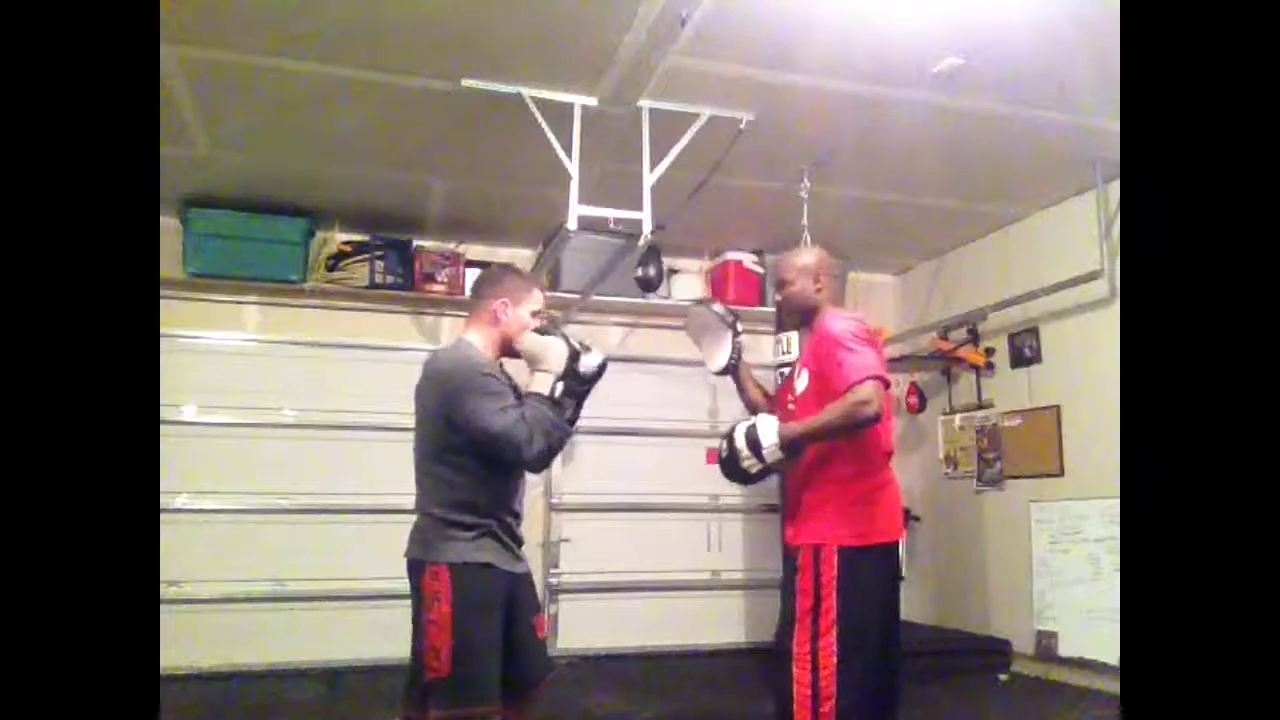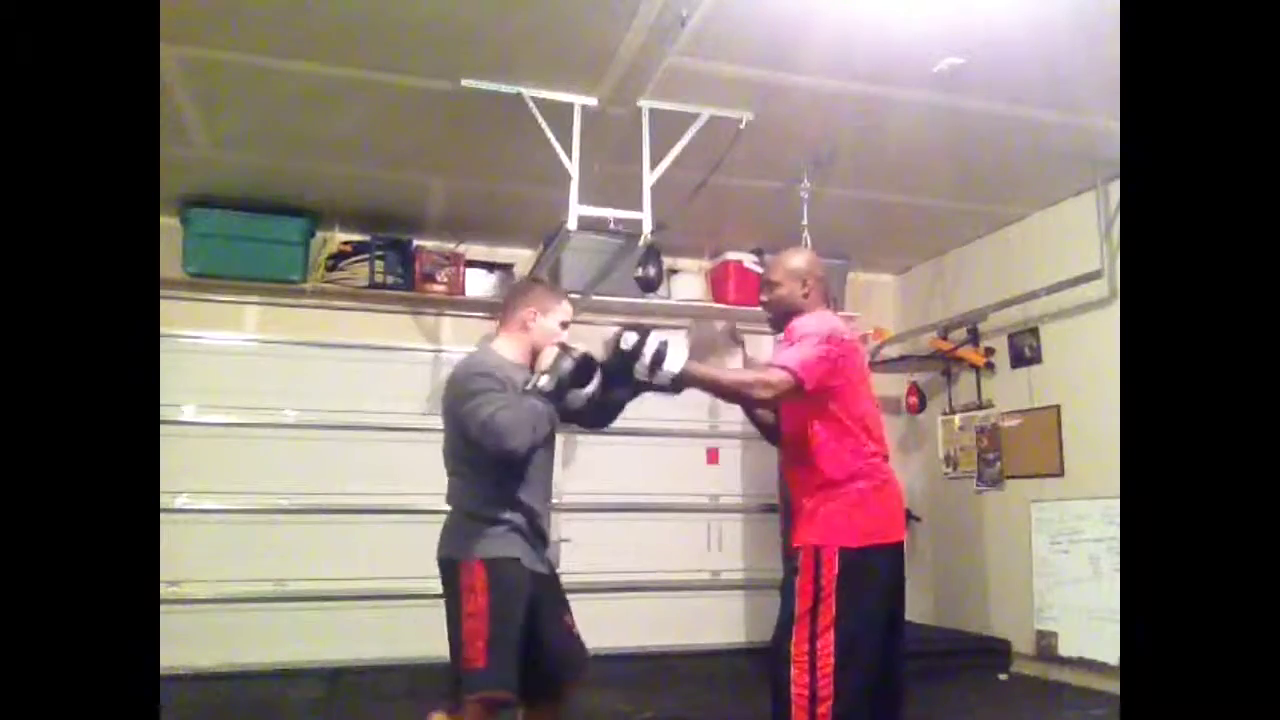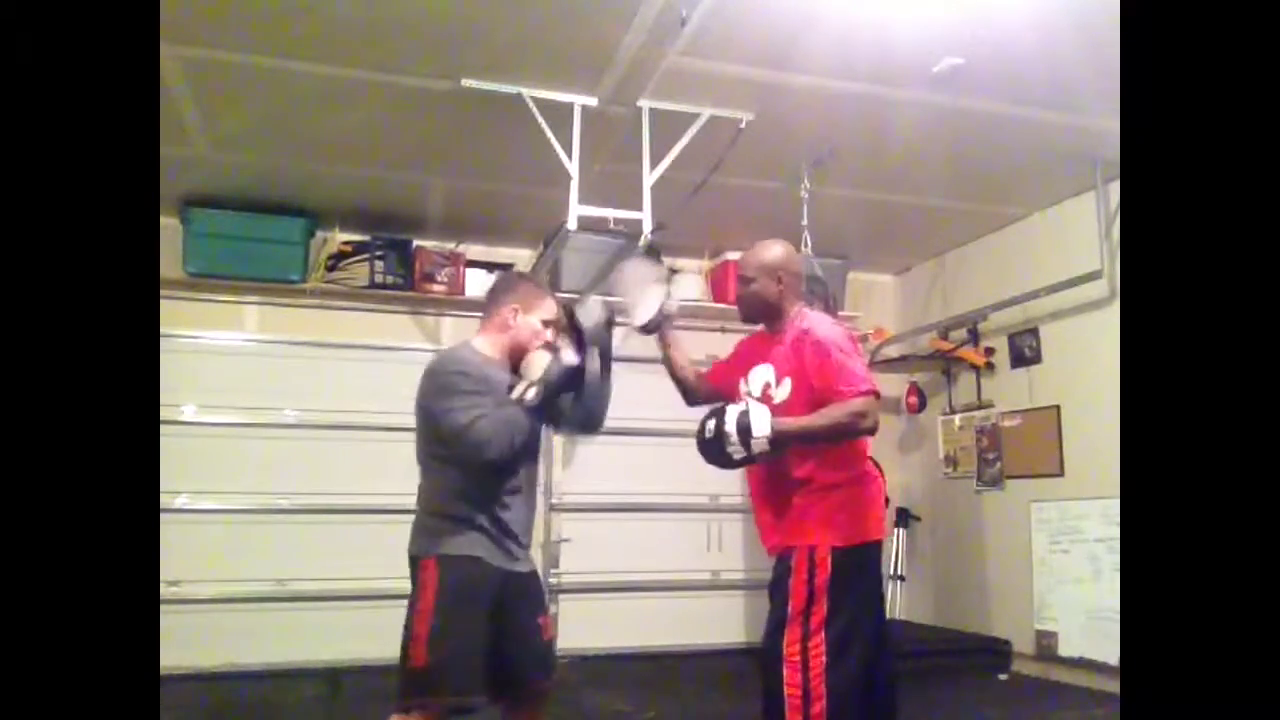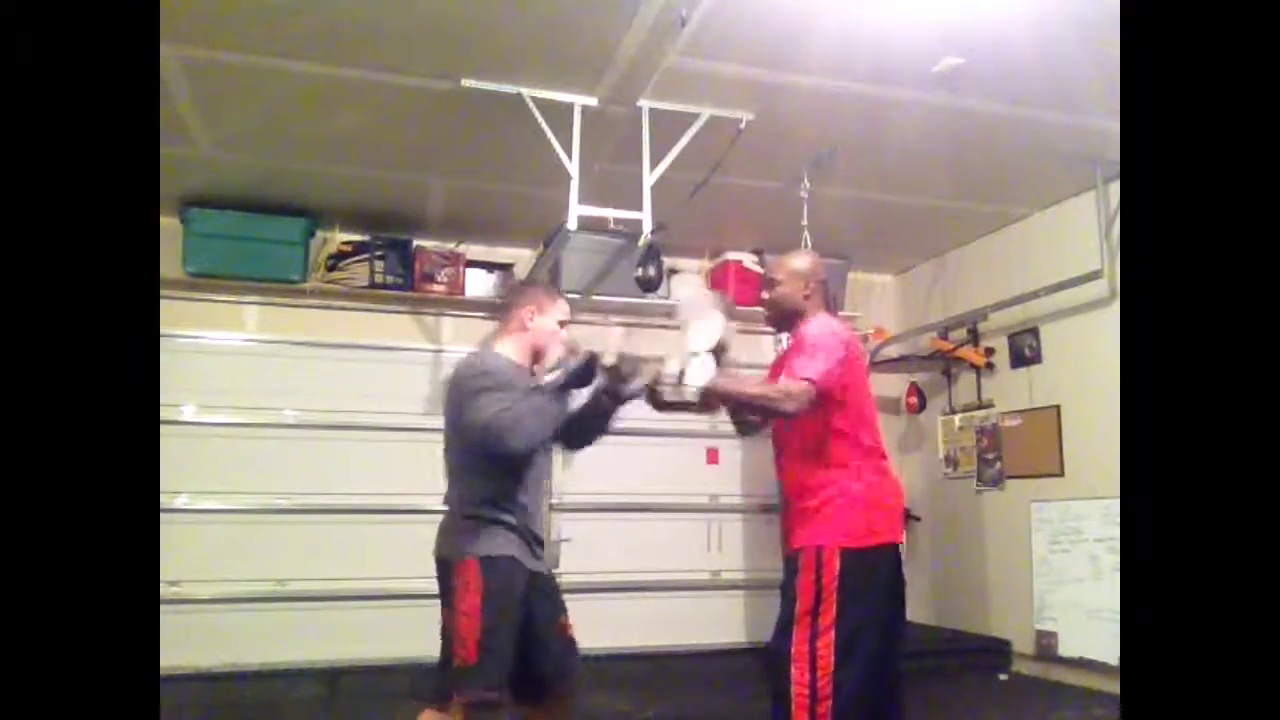
dt=0.7s
person 1, frame 1
left shoulder: (840, 330)
right shoulder: (812, 346)
left elbow: (868, 403)
right elbow: (778, 415)
left wrist: (783, 436)
right wrist: (735, 365)
left hip: (840, 530)
right hip: (851, 528)
left knee: (815, 665)
right knee: (863, 665)
person 1, frame 2
left shoulder: (817, 330)
right shoulder: (818, 337)
left elbow: (768, 387)
right elbow: (783, 430)
left wrist: (682, 368)
right wrist: (707, 379)
left hip: (839, 527)
right hip: (869, 526)
left knee: (811, 663)
right knee: (864, 666)
person 1, frame 3
left shoulder: (820, 335)
right shoulder: (754, 348)
left elbow: (863, 414)
right elbow: (698, 391)
left wrist: (773, 430)
right wrist: (664, 329)
left hip: (830, 524)
right hip: (809, 526)
left knee: (800, 662)
right knee: (851, 662)
person 1, frame 4
left shoulder: (821, 336)
right shoulder: (799, 350)
left elbow: (789, 399)
right elbow: (752, 419)
left wrist: (710, 384)
right wrist: (723, 391)
left hip: (844, 524)
right hip: (858, 524)
left knee: (808, 661)
right knee: (868, 662)
person 2, frame 1
left shoulder: (488, 373)
right shoulder: (460, 368)
left elbow: (538, 454)
right elbow: (524, 443)
left wrist: (573, 390)
right wrist: (551, 379)
left hip: (501, 556)
right hip: (457, 559)
person 2, frame 2
left shoulder: (528, 377)
right shoulder: (478, 373)
left elbow: (591, 412)
right elbow: (509, 437)
left wrist: (627, 375)
right wrist: (549, 384)
left hip: (528, 553)
right hip: (484, 553)
left knee: (552, 681)
person 2, frame 3
left shoulder: (515, 375)
right shoulder: (455, 368)
right elbow: (485, 442)
right wrist: (536, 390)
left hip: (510, 556)
right hip: (453, 553)
left knee: (531, 683)
person 2, frame 4
left shoulder: (528, 378)
right shoulder: (480, 371)
left elbow: (575, 432)
right elbow: (511, 436)
left wrist: (609, 391)
right wrist: (555, 383)
left hip: (524, 553)
right hip: (481, 551)
left knee: (553, 683)
